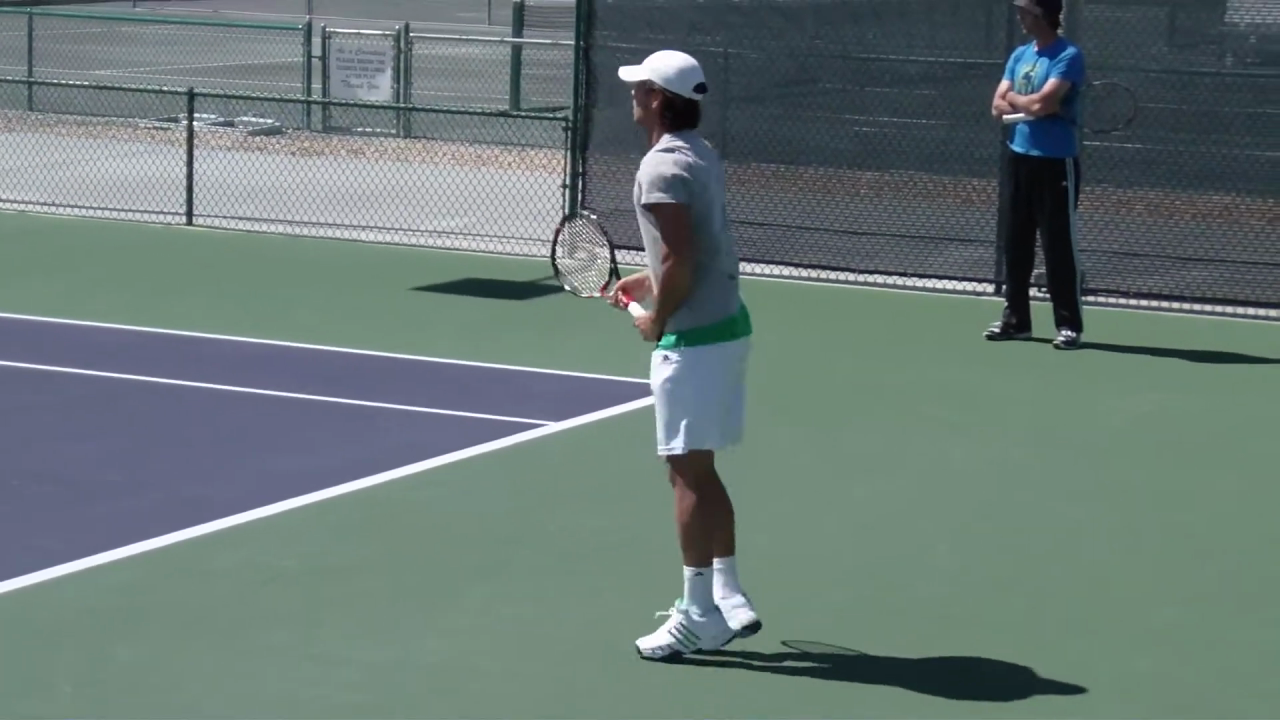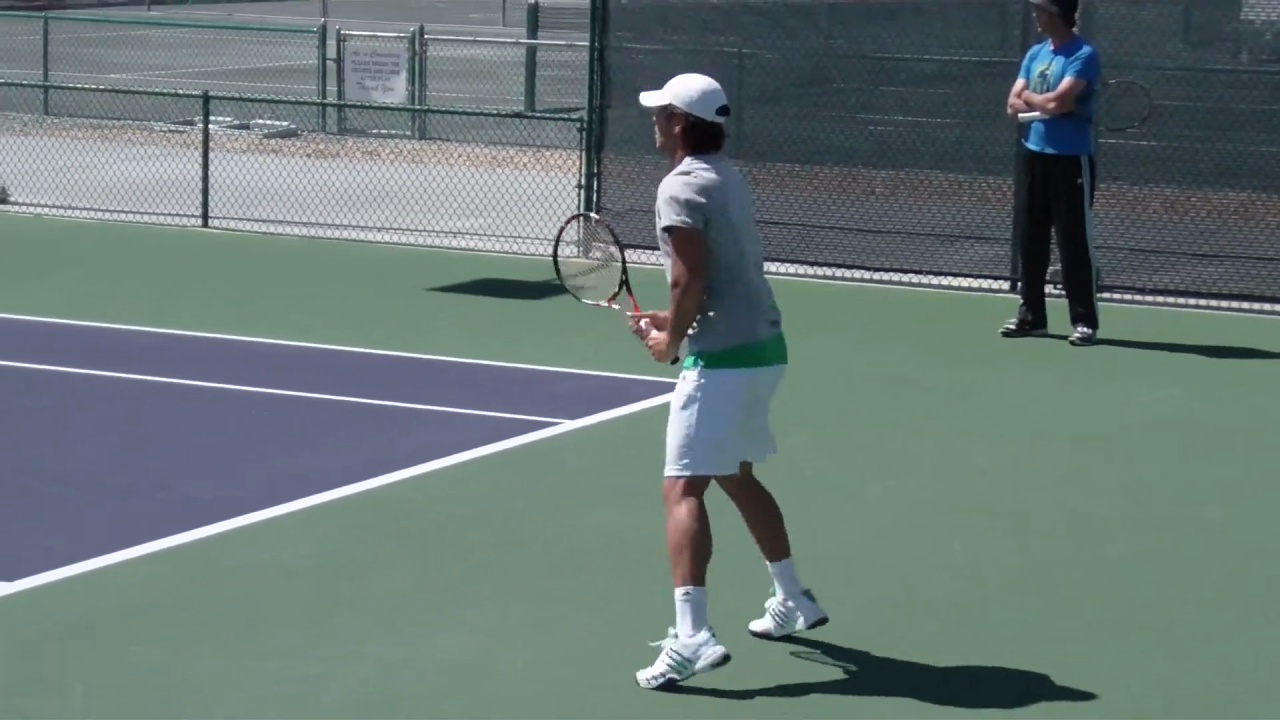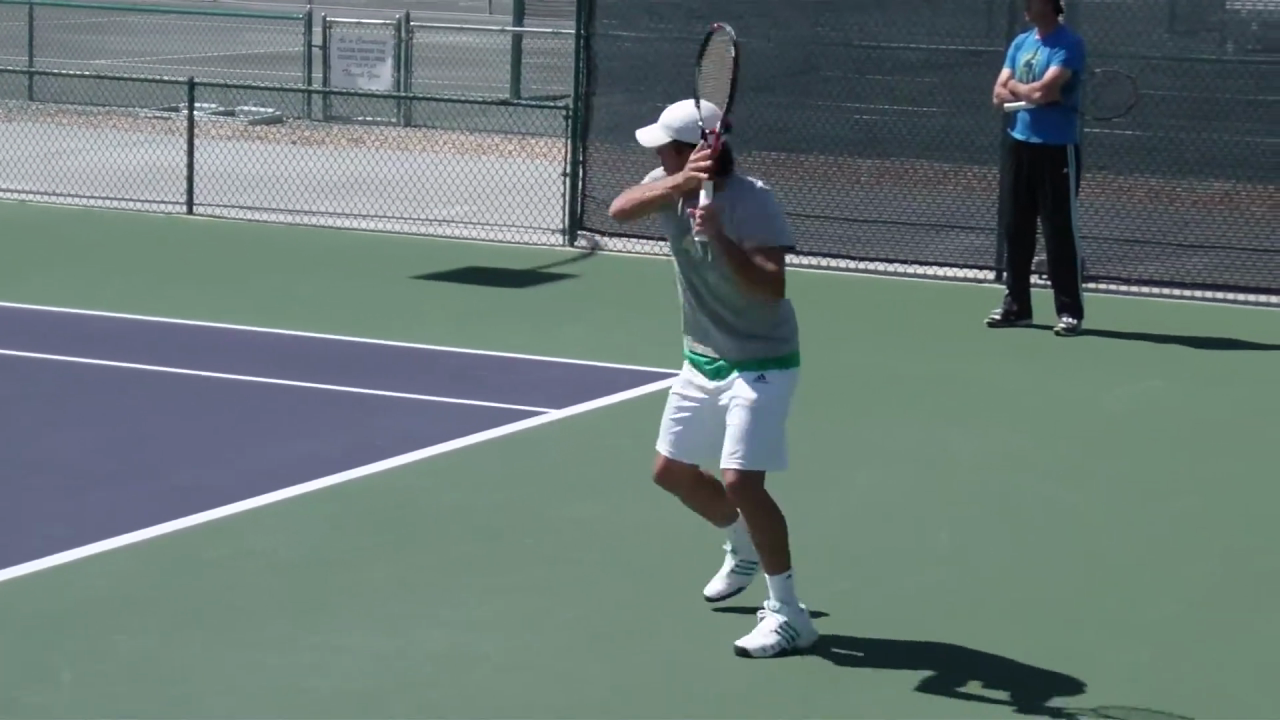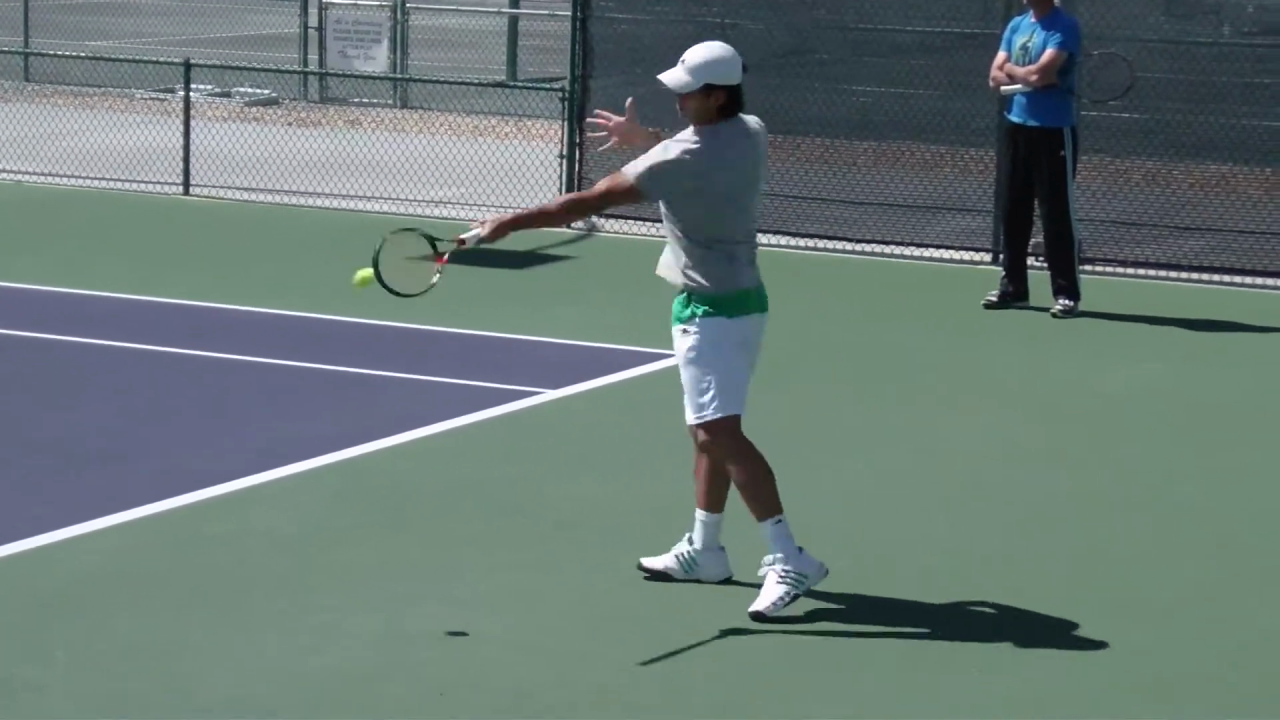
dt=0.5s
person 1, frame 1
left shoulder: (664, 163)
right shoulder: (696, 154)
left elbow: (679, 257)
left wrist: (655, 318)
right wrist: (642, 282)
left hip: (694, 337)
right hip: (725, 327)
left knee: (687, 469)
right knee: (695, 468)
left ankle: (697, 615)
right ankle: (728, 600)
person 1, frame 2
left shoulder: (679, 186)
right shoulder: (725, 178)
left elbow: (689, 277)
left wrist: (671, 337)
right wrist: (669, 315)
left hip: (722, 359)
right hip: (764, 348)
left knee: (683, 490)
right knee: (735, 476)
left ankle: (692, 638)
right ankle: (793, 600)
person 1, frame 3
left shoulder: (756, 203)
right shoulder: (666, 184)
left elbow: (769, 287)
right elbow: (622, 208)
left wrist: (720, 241)
right wrist: (682, 180)
left hip: (762, 366)
right hip: (701, 362)
left knee: (740, 481)
right knee: (671, 471)
left ankle: (786, 613)
right ankle: (745, 548)
person 1, frame 4
left shoulder: (687, 156)
right shoulder: (751, 131)
left elbow: (596, 199)
left wrist: (514, 221)
right wrist: (634, 134)
left hip: (714, 310)
right hip: (740, 301)
left knee: (721, 435)
right knee: (711, 430)
left ankle: (788, 561)
right ankle: (704, 549)
person 2, frame 1
left shoulder: (1068, 56)
right shoulder: (1019, 55)
left elbow: (1039, 103)
right elbow: (998, 106)
left wrist: (1014, 98)
right wrist: (1029, 106)
left hip: (1055, 162)
right hip: (1019, 158)
left knee: (1059, 246)
right knee: (1015, 242)
left ankle: (1069, 324)
right ankle: (1015, 318)
person 2, frame 2
left shoulder: (1083, 54)
right shoulder: (1035, 53)
left elbow: (1057, 101)
right elbow: (1013, 105)
left wrist: (1030, 97)
right wrist: (1046, 105)
left hip: (1070, 160)
right hip: (1034, 156)
left knee: (1074, 243)
right knee: (1029, 239)
left ankle: (1085, 321)
right ankle: (1031, 314)
person 2, frame 3
left shoulder: (1069, 44)
right shoulder: (1020, 42)
left elbow: (1042, 91)
right elbow: (999, 94)
left wrist: (1015, 86)
right wrist: (1030, 94)
left hip: (1056, 150)
right hip: (1020, 145)
left knee: (1060, 232)
right knee: (1015, 228)
left ankle: (1069, 310)
right ankle: (1016, 304)
person 2, frame 4
left shoulder: (1064, 26)
left elbow: (1039, 74)
right elbow: (995, 76)
left wrist: (1011, 69)
right wrist: (1026, 76)
left hip: (1053, 132)
right hip: (1016, 127)
left knee: (1057, 214)
right knee: (1013, 211)
left ankle: (1066, 292)
right ankle: (1012, 286)
